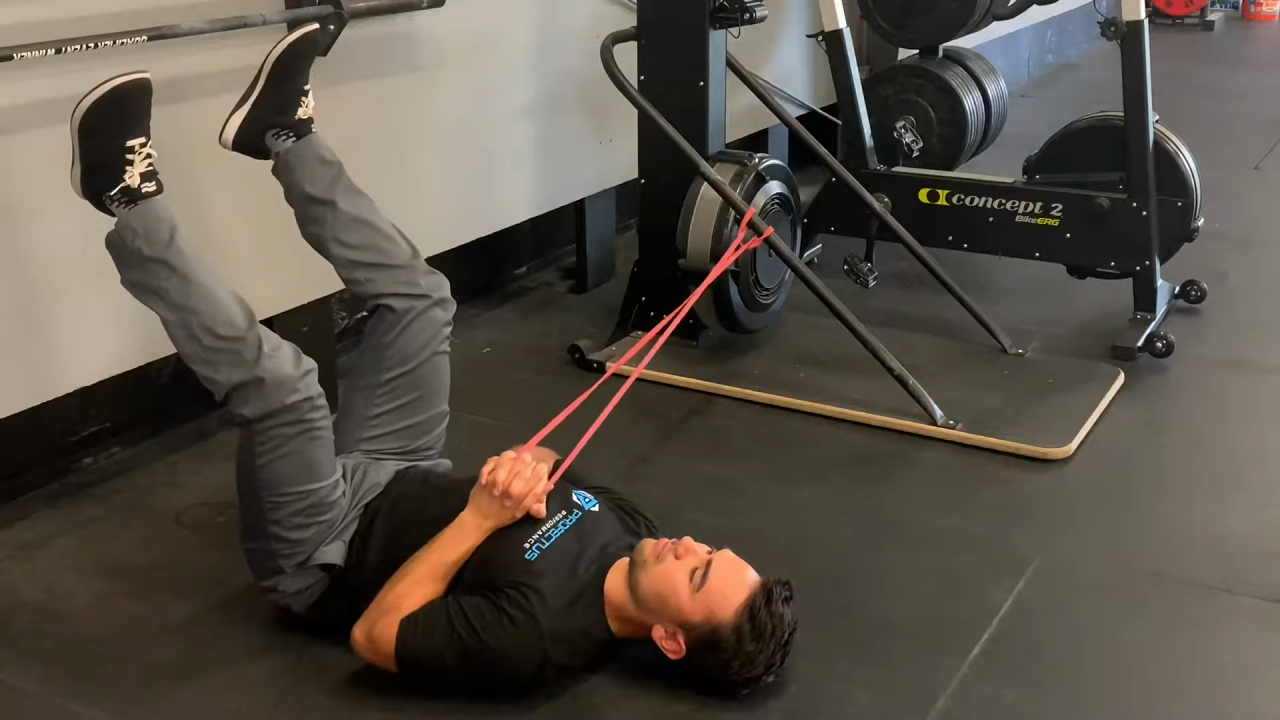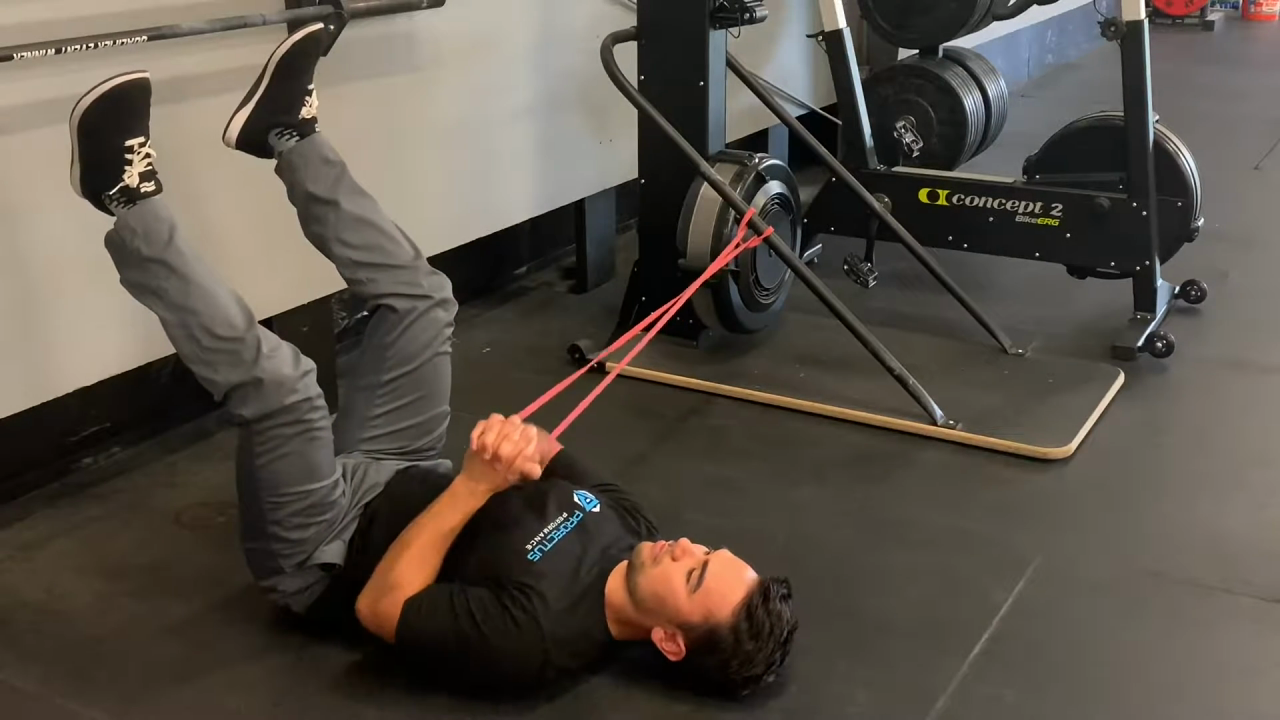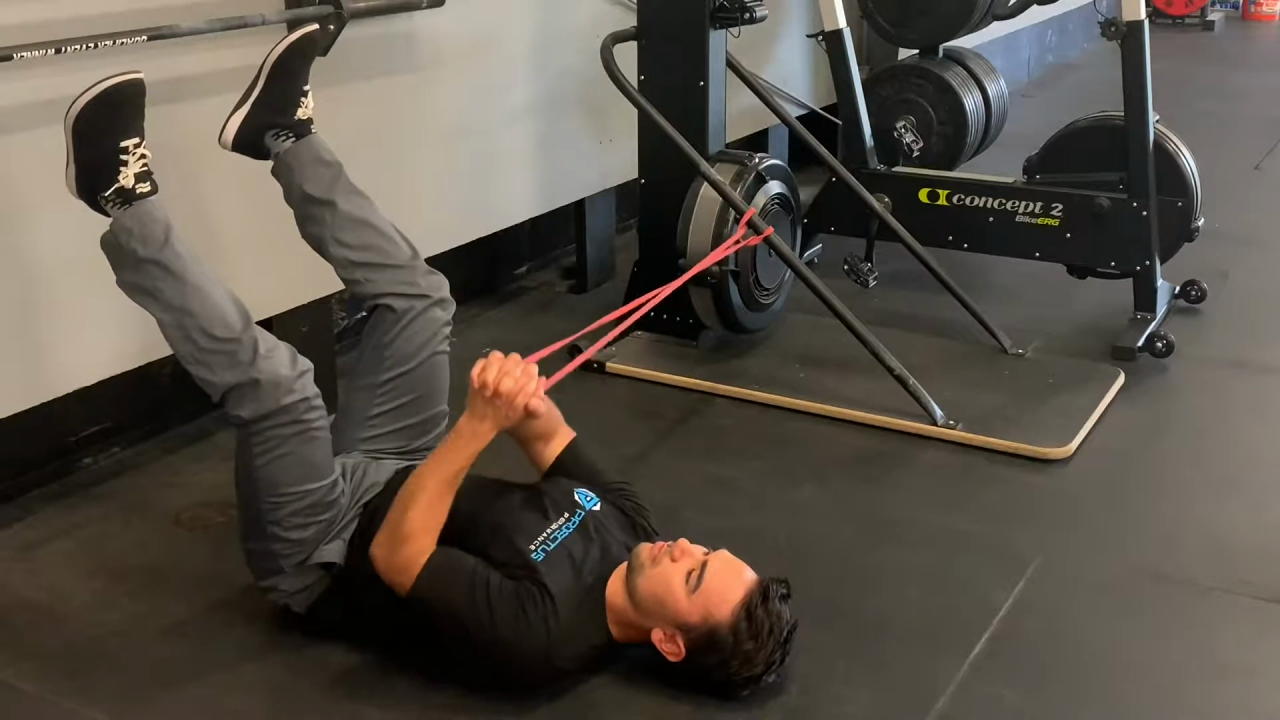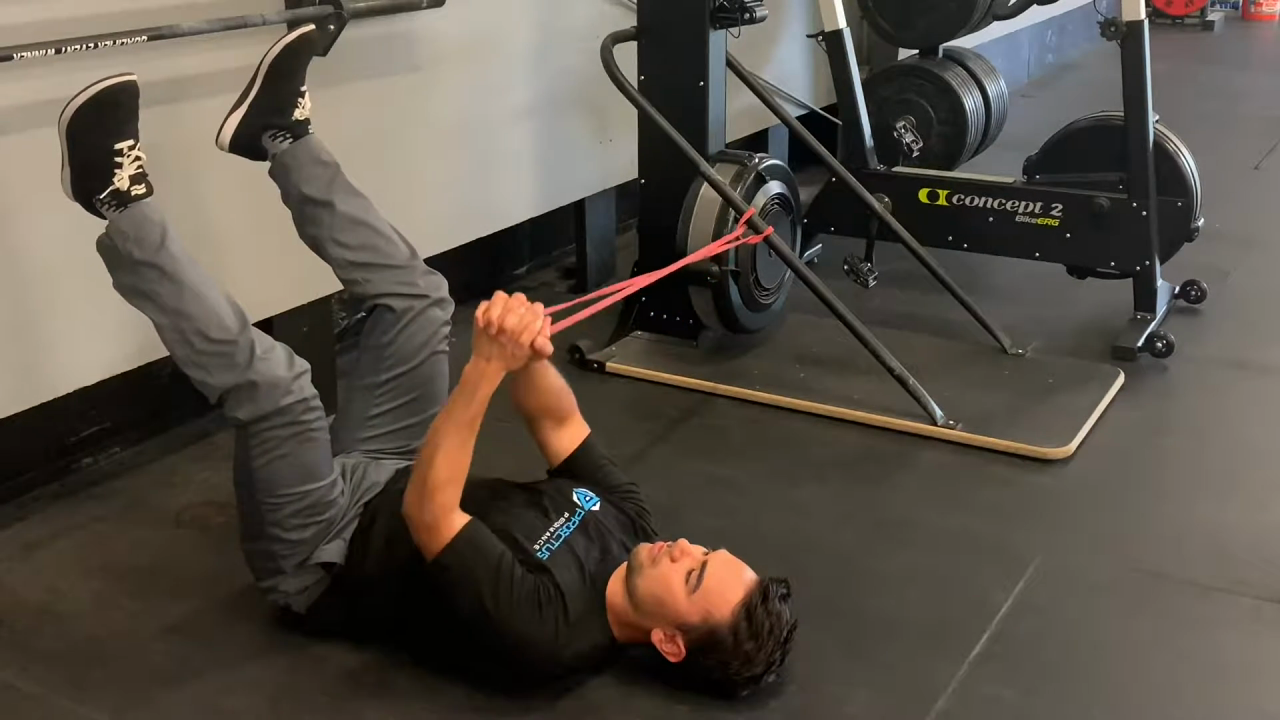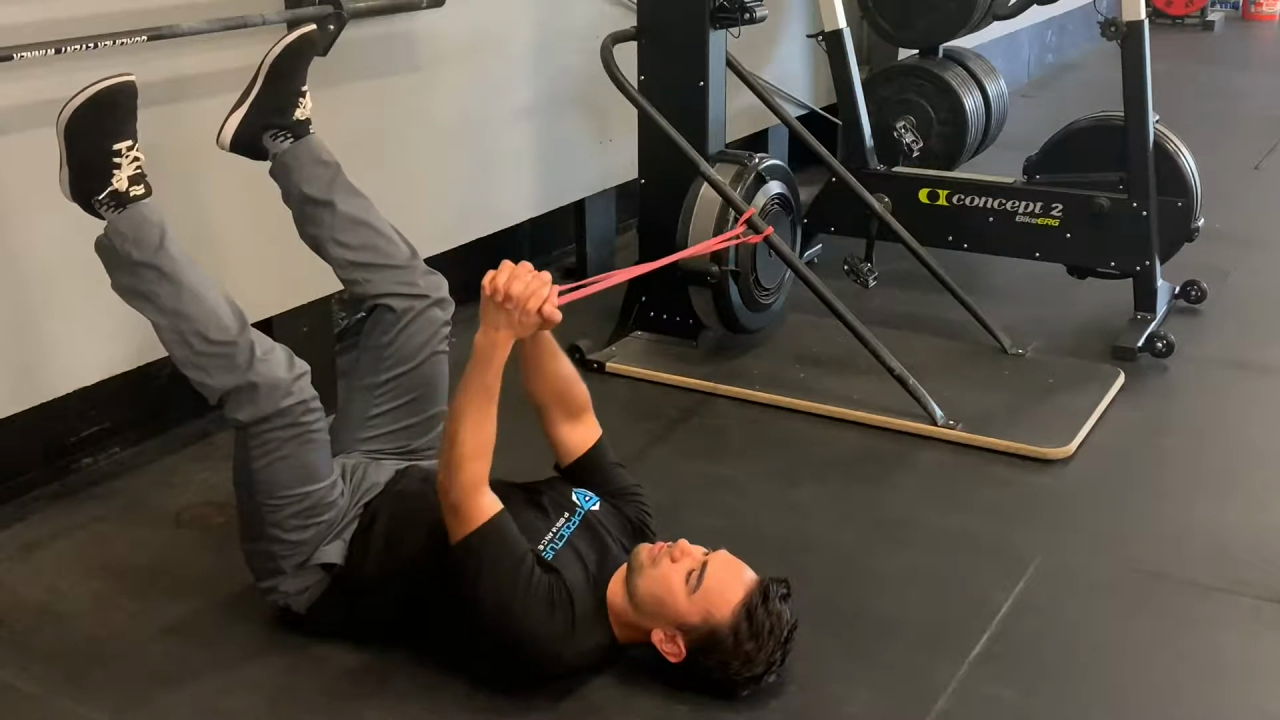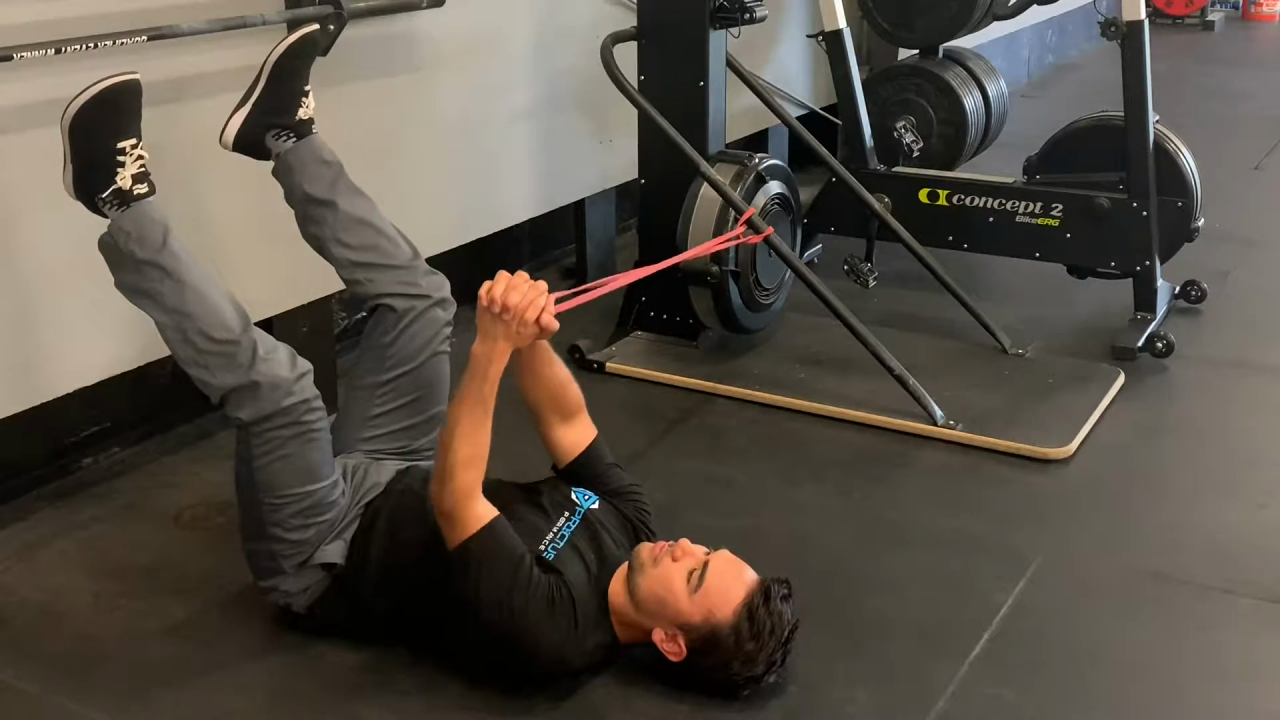
dt=0.3s
person 1, frame 1
left shoulder: (541, 636)
right shoulder: (624, 529)
left elbow: (376, 637)
right elbow: (547, 466)
left wrist: (478, 519)
right wrist: (524, 467)
left hip: (321, 554)
right hip: (394, 480)
left knee: (276, 376)
right knee: (416, 294)
left ankle: (133, 202)
right ankle: (282, 133)
person 1, frame 2
left shoulder: (540, 639)
right shoulder: (624, 526)
left elbow: (380, 608)
right elbow: (548, 453)
left wrist: (473, 485)
right wrist: (518, 442)
left hip: (320, 555)
right hip: (392, 479)
left knee: (275, 377)
right knee: (418, 296)
left ankle: (131, 201)
right ankle: (288, 135)
person 1, frame 3
left shoulder: (544, 636)
right shoulder: (623, 525)
left elbow: (395, 557)
right elbow: (548, 435)
left wrist: (477, 420)
right wrist: (519, 401)
left hip: (321, 554)
right hip: (384, 476)
left knee: (272, 378)
right knee: (416, 295)
left ankle: (126, 201)
right ankle: (283, 135)
person 1, frame 4
left shoulder: (548, 632)
right shoulder: (624, 525)
left elbow: (425, 515)
right elbow: (560, 425)
left wrist: (487, 367)
right wrist: (527, 354)
left hip: (322, 555)
right hip: (381, 476)
left knee: (271, 379)
right knee: (416, 296)
left ankle: (122, 204)
right ankle: (280, 137)
person 1, frame 5
left shoulder: (554, 633)
right shoulder: (625, 527)
left elbow: (461, 494)
right elbow: (573, 420)
left wrist: (496, 339)
right wrist: (535, 330)
left hip: (319, 557)
right hip: (388, 481)
left knee: (271, 381)
right knee: (417, 297)
left ankle: (120, 204)
right ankle: (282, 136)
person 1, frame 6
left shoulder: (553, 632)
right shoulder: (625, 527)
left elbow: (454, 501)
right elbow: (568, 424)
left wrist: (493, 349)
right wrist: (533, 338)
left hip: (320, 558)
right hip: (388, 483)
left knee: (273, 379)
right knee: (417, 298)
left ankle: (126, 203)
right ankle: (284, 135)
